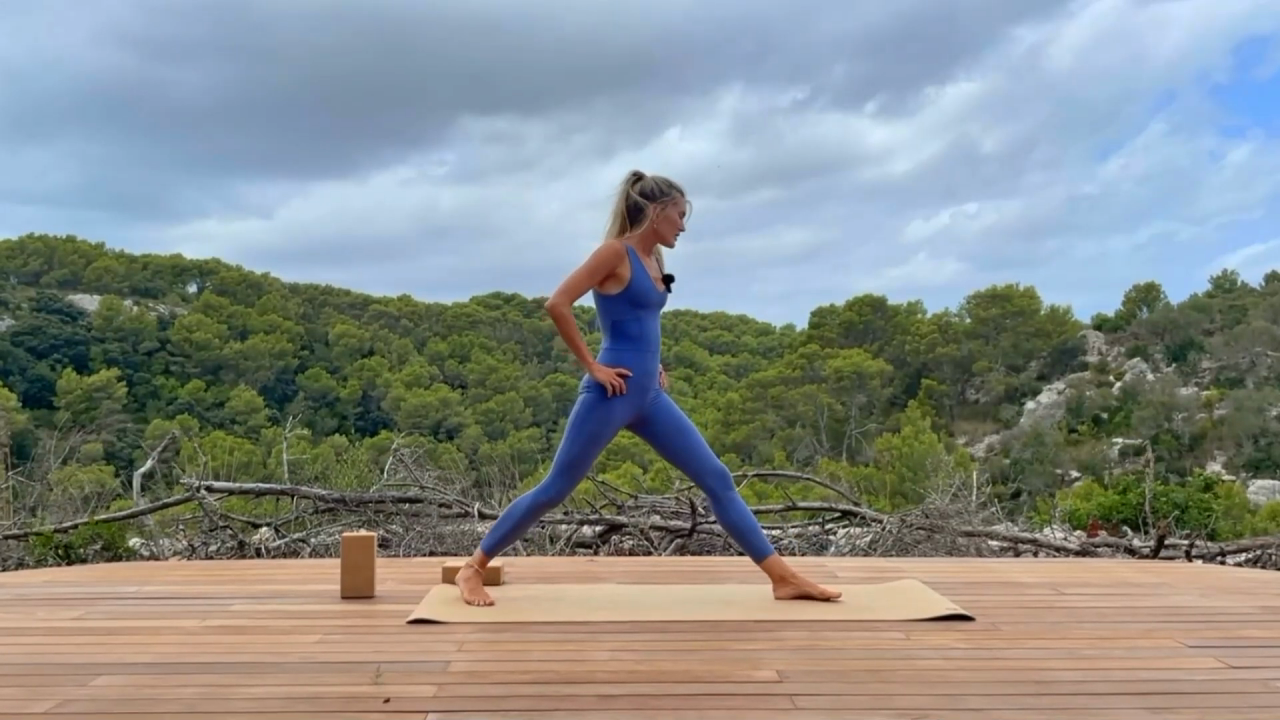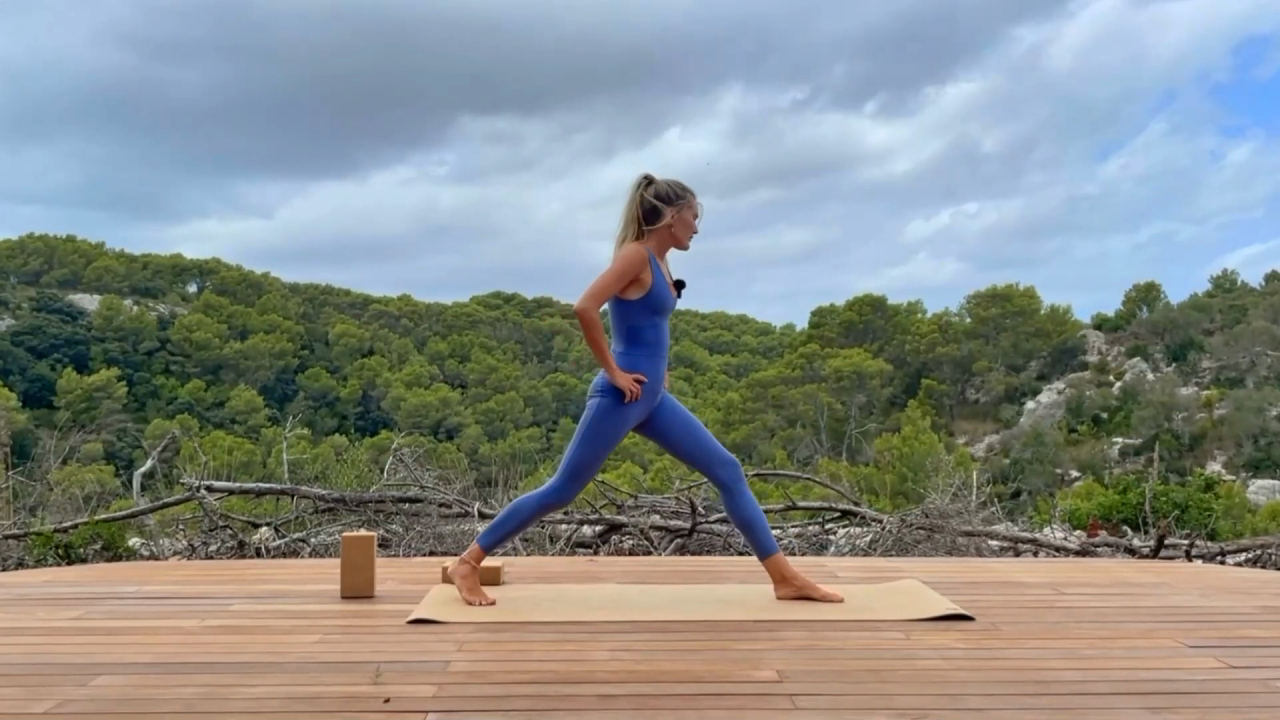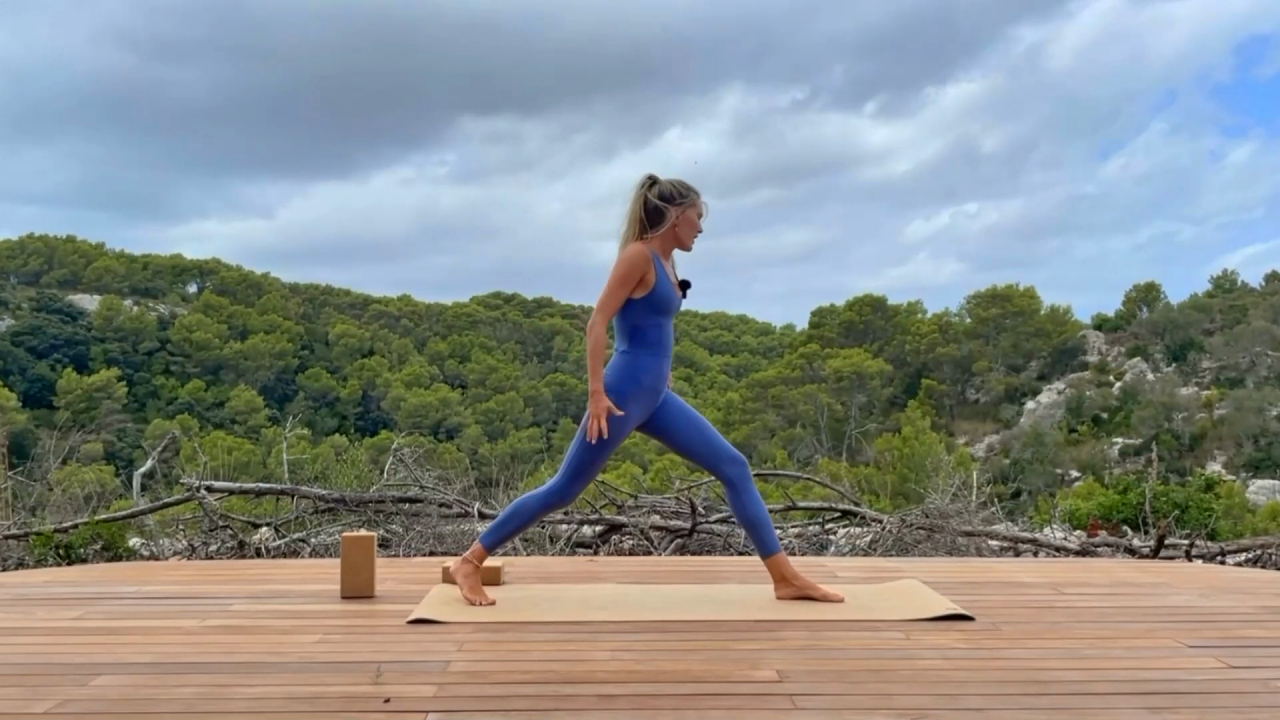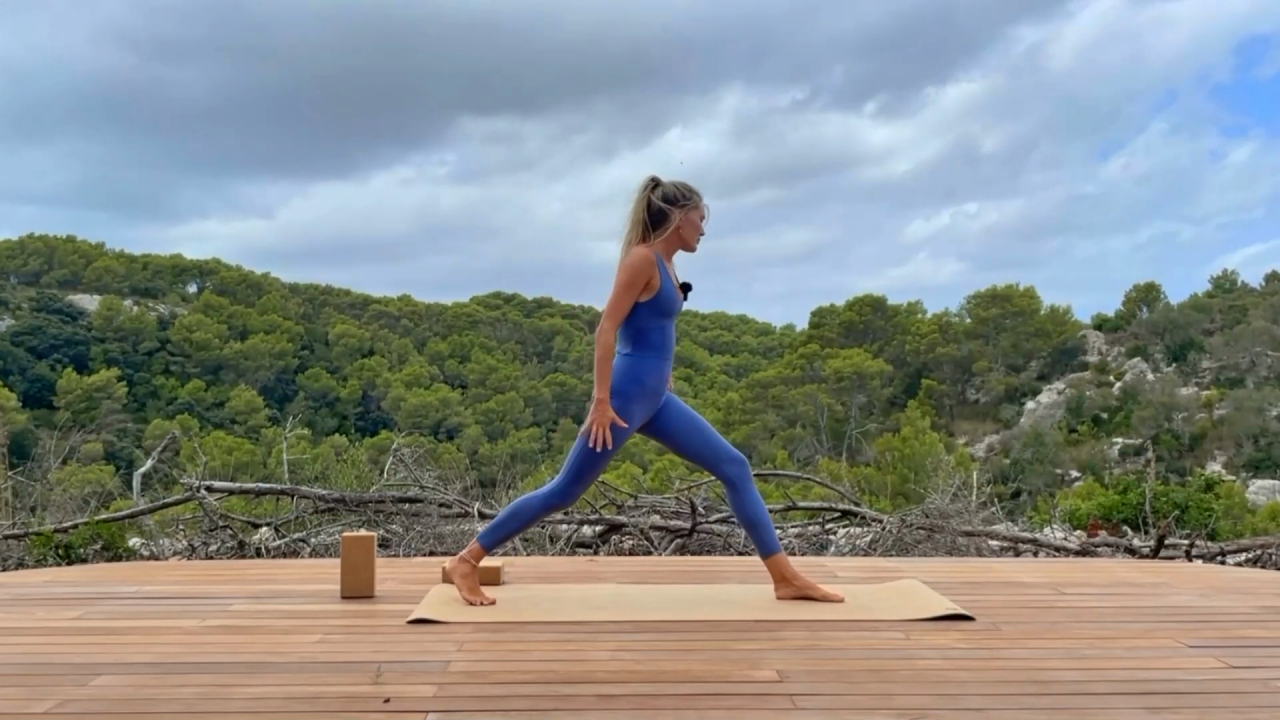
dt=0.5s
person 1, frame 1
left shoulder: (653, 259)
right shoulder: (615, 251)
right elbow: (556, 304)
right wrist: (591, 365)
left hip: (649, 395)
right hip: (610, 393)
left knee: (716, 478)
right knee: (555, 488)
left ankle: (783, 578)
right ankle: (473, 568)
person 1, frame 2
left shoulder: (657, 261)
right shoulder: (636, 254)
right elbow: (585, 307)
right wrist: (612, 370)
left hip: (652, 396)
right hip: (620, 396)
left knee: (728, 471)
right knee: (561, 490)
left ankle: (785, 577)
right ankle: (467, 563)
person 1, frame 3
left shoulder: (663, 261)
right shoulder: (639, 254)
right elbow: (598, 321)
right wrist: (597, 394)
left hip: (655, 396)
right hip: (623, 392)
left knee: (734, 468)
right knee: (564, 489)
left ankle: (786, 578)
right ankle: (469, 563)
person 1, frame 4
left shoulder: (663, 263)
right shoulder: (642, 257)
right elbow: (606, 328)
right wrist: (601, 400)
left hip: (656, 398)
right hip: (626, 395)
left knee: (735, 468)
right knee: (564, 492)
left ankle: (786, 578)
right ankle: (467, 562)
